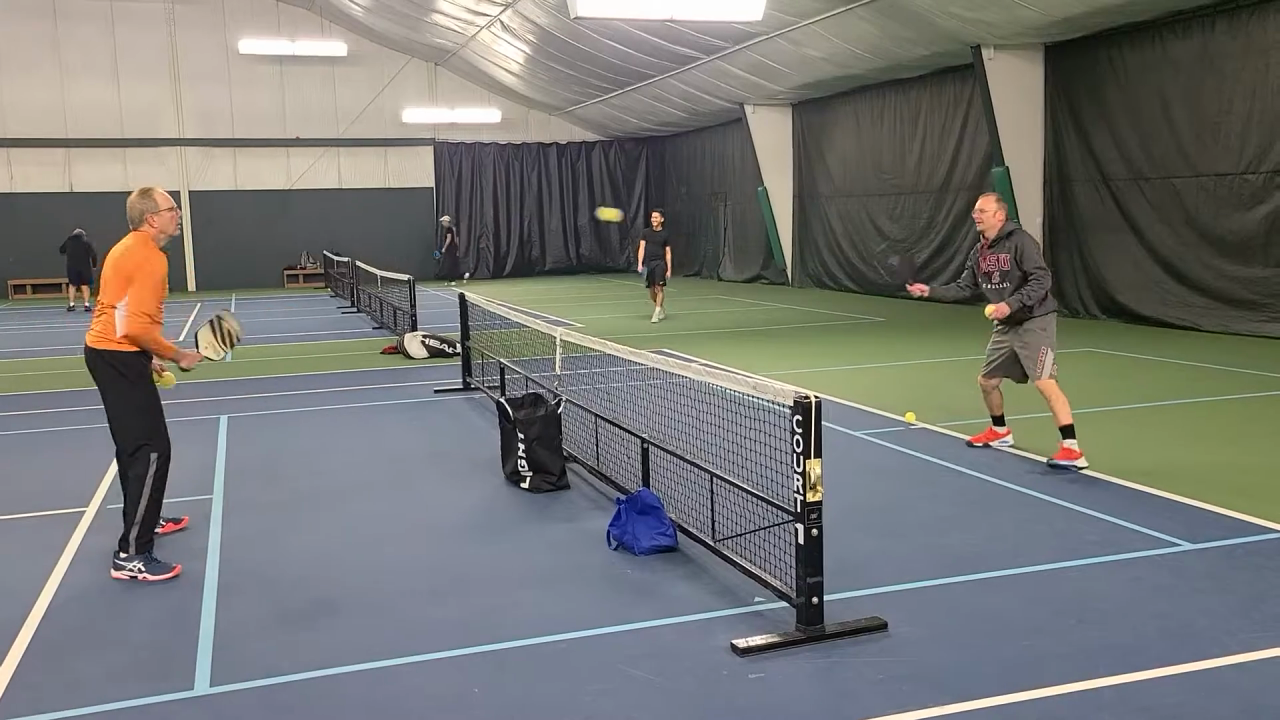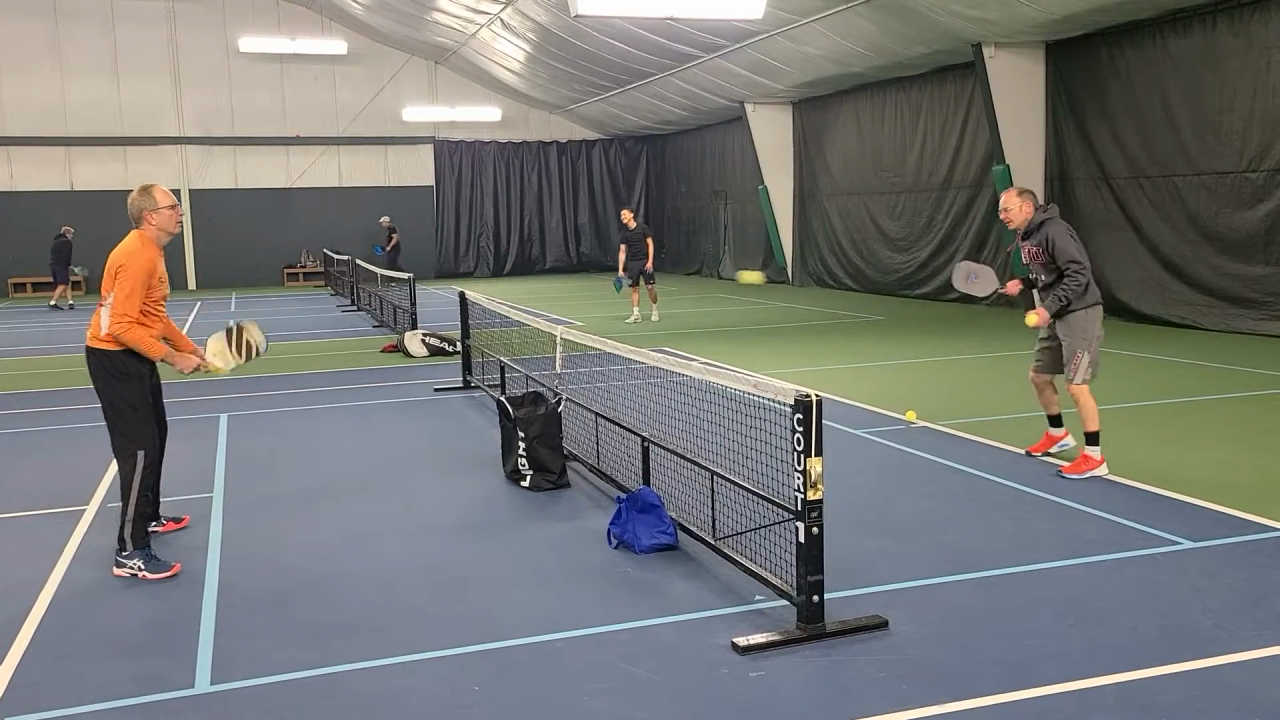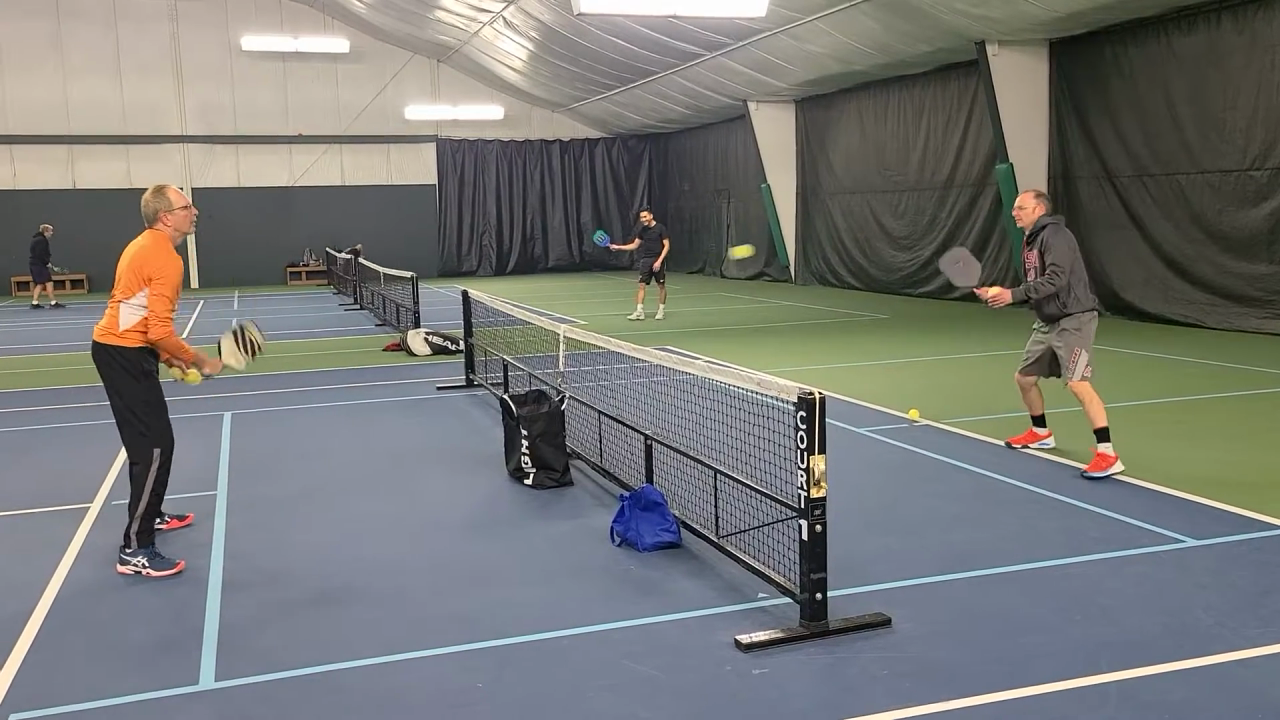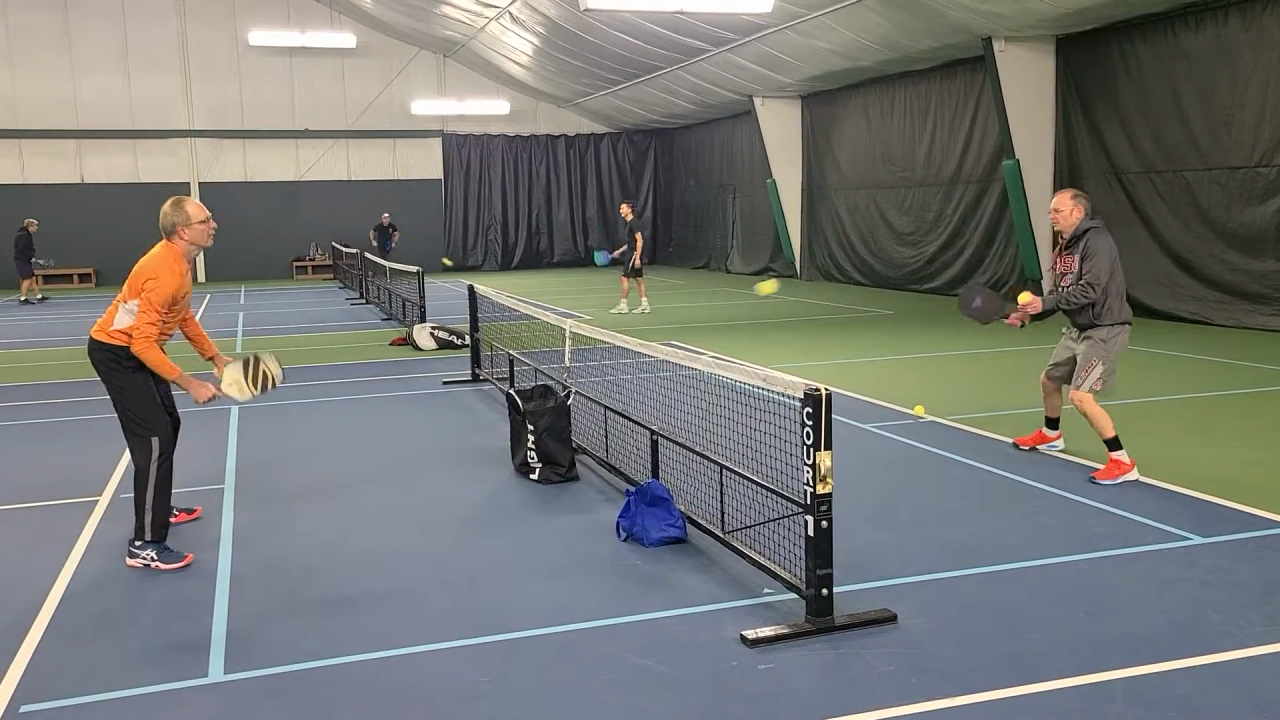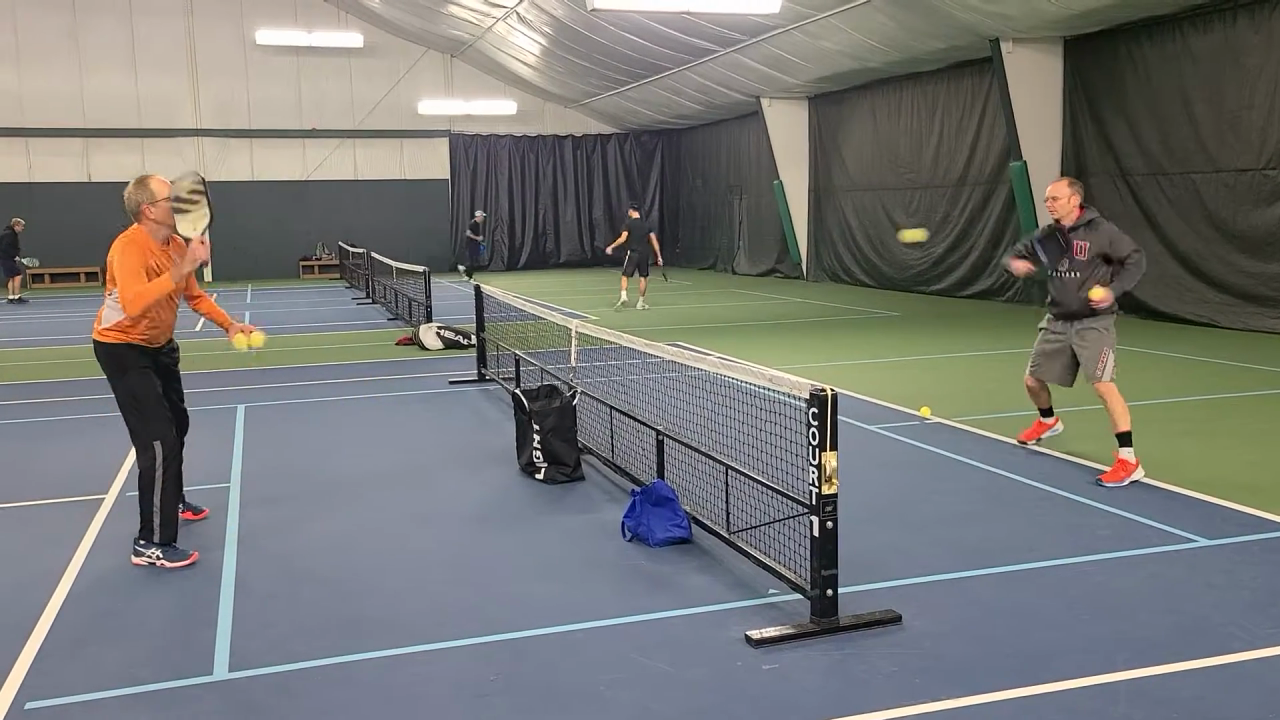
dt=1s
person 1, frame 1
left shoulder: (137, 250)
right shoulder: (144, 256)
right elbow: (135, 322)
left wrist: (147, 358)
right wrist: (178, 355)
left hip: (124, 357)
right hip: (115, 358)
left knee: (136, 446)
right knee: (151, 450)
left ankle: (146, 518)
right ankle: (130, 555)
person 1, frame 2
left shoulder: (149, 249)
right shoulder: (139, 257)
right elbow: (123, 324)
left wrist: (189, 348)
right wrist: (172, 357)
left hip: (132, 353)
right hip: (114, 356)
left knee: (155, 435)
right knee: (139, 446)
left ankle: (148, 516)
right ankle: (130, 553)
person 1, frame 3
left shoulder: (147, 245)
right shoulder: (165, 258)
right elbow: (161, 331)
left wrist: (172, 356)
right wrist: (200, 360)
left hip: (122, 349)
right hip: (125, 354)
left knee: (150, 439)
right knee: (156, 446)
left ankle: (150, 513)
right ankle: (135, 551)
person 1, frame 4
left shoulder: (176, 257)
right shoulder: (166, 273)
left elbow: (182, 314)
right elbow: (143, 347)
left wrist: (213, 354)
right wrist: (190, 385)
left hip: (133, 347)
right hip: (116, 352)
left knee: (168, 425)
right knee: (155, 438)
left ankle: (158, 505)
right ankle: (144, 545)
person 1, frame 5
left shoulder: (176, 243)
right shoulder: (129, 248)
left elbow: (193, 294)
right elbow: (134, 305)
left wrist: (230, 325)
right wrist: (184, 266)
left hip: (160, 347)
right hip: (123, 350)
left knee: (177, 425)
right knee: (157, 441)
left ankle: (172, 500)
right ankle: (151, 544)
person 2, frame 1
left shoulder: (1021, 241)
right shoulder: (980, 250)
left elbow: (1042, 279)
right elbow: (964, 287)
left wrist: (1012, 304)
right wrist: (928, 291)
left hip: (1036, 322)
right hip: (1006, 326)
left knee: (1044, 382)
right knee: (987, 381)
left ankle: (1072, 450)
right ankle: (1000, 431)
person 2, frame 2
left shoulder: (1053, 230)
right shoulder: (1026, 236)
left elbow: (1076, 274)
left wrist: (1048, 307)
right wrist: (1022, 283)
left hip: (1080, 314)
right hip: (1057, 315)
left knee: (1077, 387)
right knee: (1039, 375)
left ankle: (1094, 458)
right ankle: (1058, 435)
person 2, frame 3
left shoulder: (1054, 235)
right shoulder: (1030, 242)
left elbow: (1055, 279)
right elbow: (1032, 288)
left wrist: (1014, 294)
right wrist: (998, 294)
left hip: (1074, 320)
right hip: (1048, 322)
left knee: (1078, 384)
right knee: (1024, 378)
left ankle: (1108, 455)
right ankle: (1040, 433)
person 2, frame 4
left shoulder: (1096, 240)
right shoulder: (1063, 248)
left elbow: (1090, 290)
right elbow: (1057, 292)
left wrist: (1045, 303)
right wrist: (1027, 314)
left hip: (1104, 330)
right hip: (1078, 330)
left knee: (1080, 396)
right knee: (1050, 380)
left ankle: (1123, 463)
right ankle: (1051, 434)
person 2, frame 5
left shoulder: (1101, 229)
right shoulder: (1047, 233)
left elbow: (1136, 261)
right elbow: (1018, 253)
left wrist: (1112, 290)
right wrist: (1016, 263)
left hip: (1095, 323)
right hip: (1058, 320)
left knee: (1103, 387)
right knee: (1033, 380)
left ankle: (1128, 460)
right ankle: (1046, 421)
